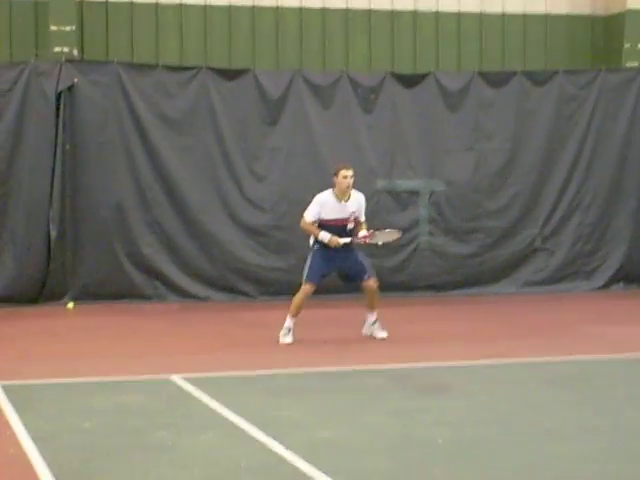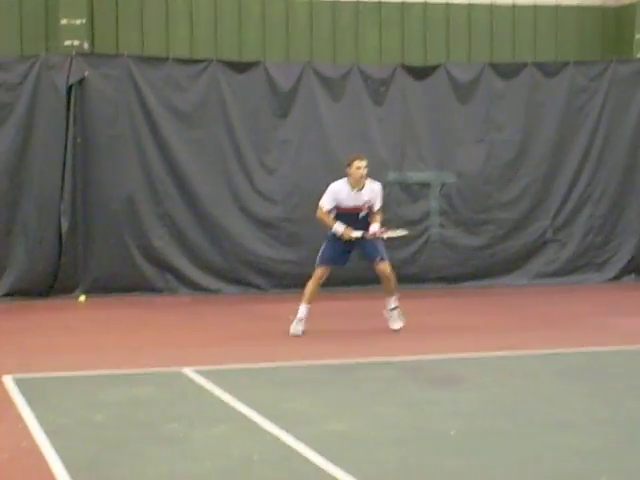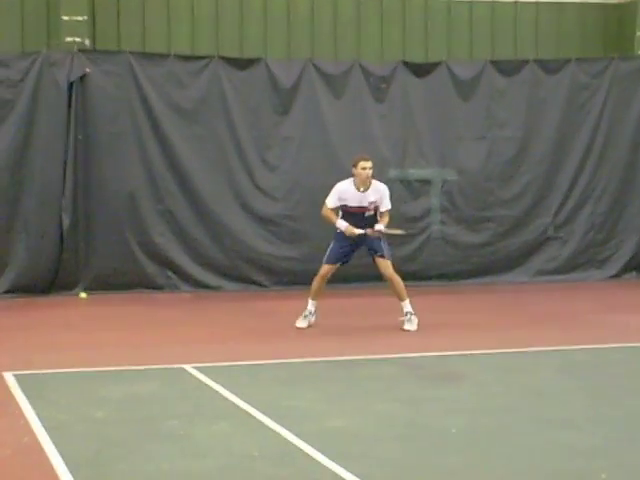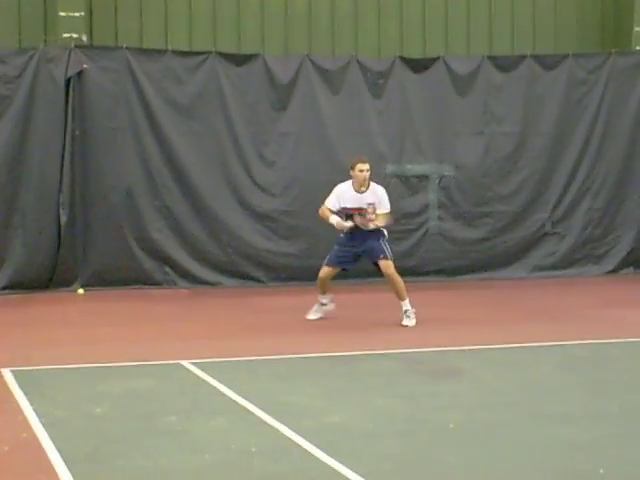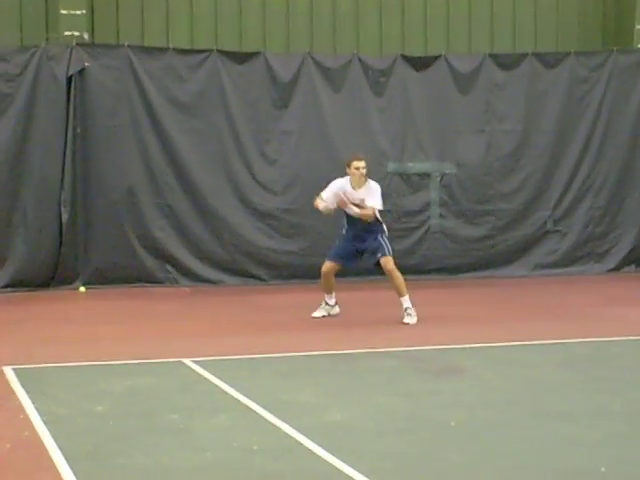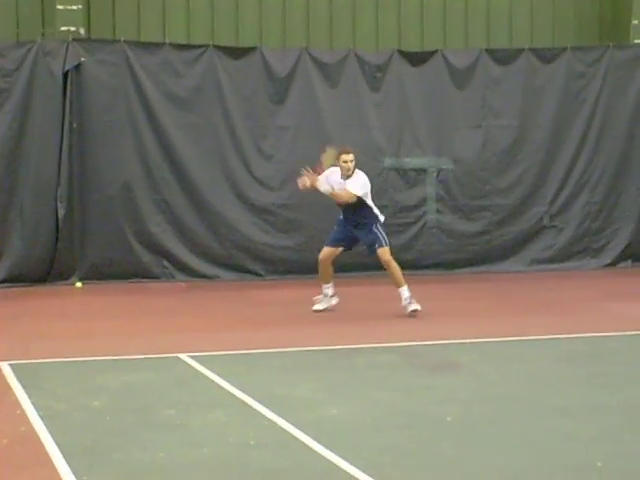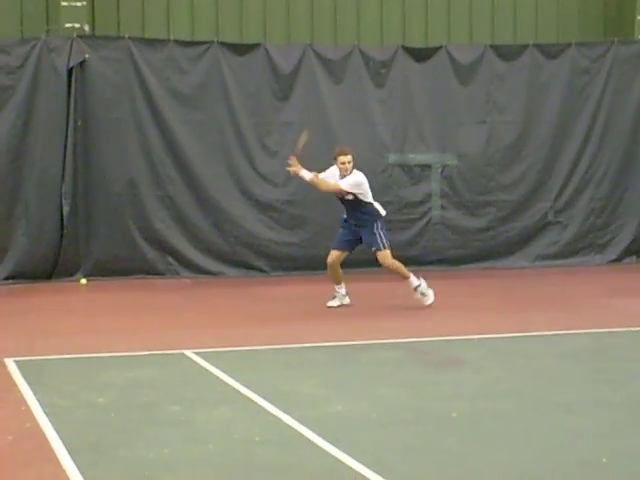
dt=0.1s
person 1, frame 1
left shoulder: (359, 199)
right shoulder: (321, 200)
left elbow: (360, 223)
right elbow: (305, 224)
left wrist: (362, 233)
right wrist: (326, 237)
left hip: (349, 248)
right hip: (323, 248)
left knee: (372, 286)
right knee: (306, 291)
left ankle: (371, 323)
right ankle: (287, 328)
person 1, frame 2
left shoulder: (375, 187)
right shoulder: (336, 188)
left elbow: (376, 213)
right elbow: (321, 213)
left wrist: (375, 227)
right wrist: (340, 229)
left hip: (365, 235)
right hip: (339, 236)
left knee: (386, 271)
right knee: (318, 275)
left ankle: (392, 309)
right ankle: (301, 317)
person 1, frame 3
left shoulder: (381, 189)
right shoulder: (341, 188)
left elbow: (385, 215)
right elbow: (326, 211)
left wrist: (379, 227)
right wrist: (343, 225)
left hip: (372, 233)
right hip: (346, 234)
left knee: (388, 272)
right knee: (323, 272)
left ankle: (409, 313)
right ankle: (310, 311)
person 1, frame 4
left shoulder: (379, 191)
right shoulder: (341, 189)
left elbow: (384, 219)
right elbow: (323, 211)
left wrist: (370, 224)
right wrist: (335, 221)
left hip: (374, 236)
right hip: (349, 238)
left knee: (389, 271)
right knee: (323, 275)
left ankle: (408, 311)
right ankle: (324, 304)
person 1, frame 5
left shoulder: (373, 188)
right shoulder: (338, 184)
left elbow: (370, 216)
right elbow: (318, 201)
left wrist: (351, 207)
right wrist: (323, 205)
left hip: (374, 234)
right hip: (351, 235)
left knee: (389, 267)
right knee: (326, 270)
left ankle: (408, 309)
right ankle: (330, 305)
person 1, frame 6
left shoulder: (361, 179)
right shoulder: (332, 172)
left elbow: (344, 199)
right elbow: (314, 182)
left wrist: (320, 184)
right wrist: (307, 181)
left hip: (369, 223)
right hip: (347, 223)
left knee: (386, 258)
right knee: (323, 257)
left ankle: (407, 299)
right ankle: (329, 295)
person 1, frame 7
left shoulder: (356, 179)
right shoulder: (333, 172)
left elbow: (329, 188)
right elbow: (318, 179)
left wrist: (304, 175)
right wrist: (300, 171)
left hip: (372, 221)
right hip: (351, 223)
left knee: (386, 261)
right knee: (332, 261)
left ankle: (417, 285)
right ankle: (342, 294)
